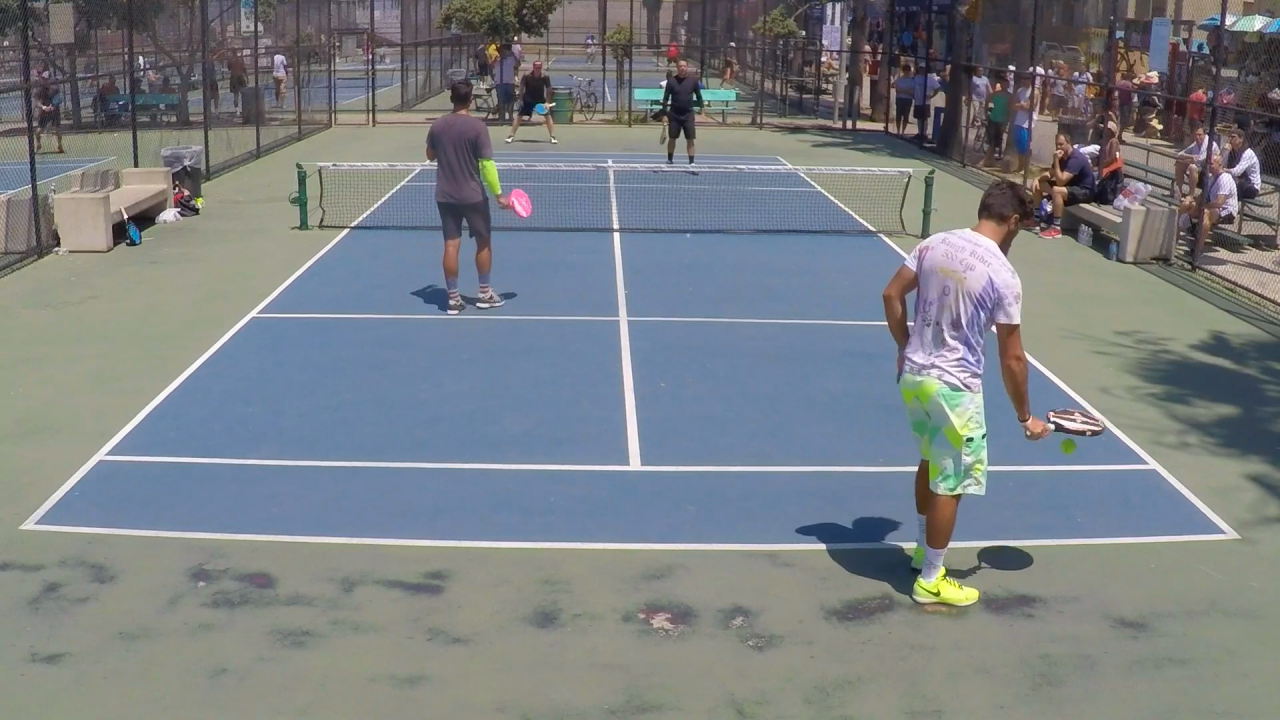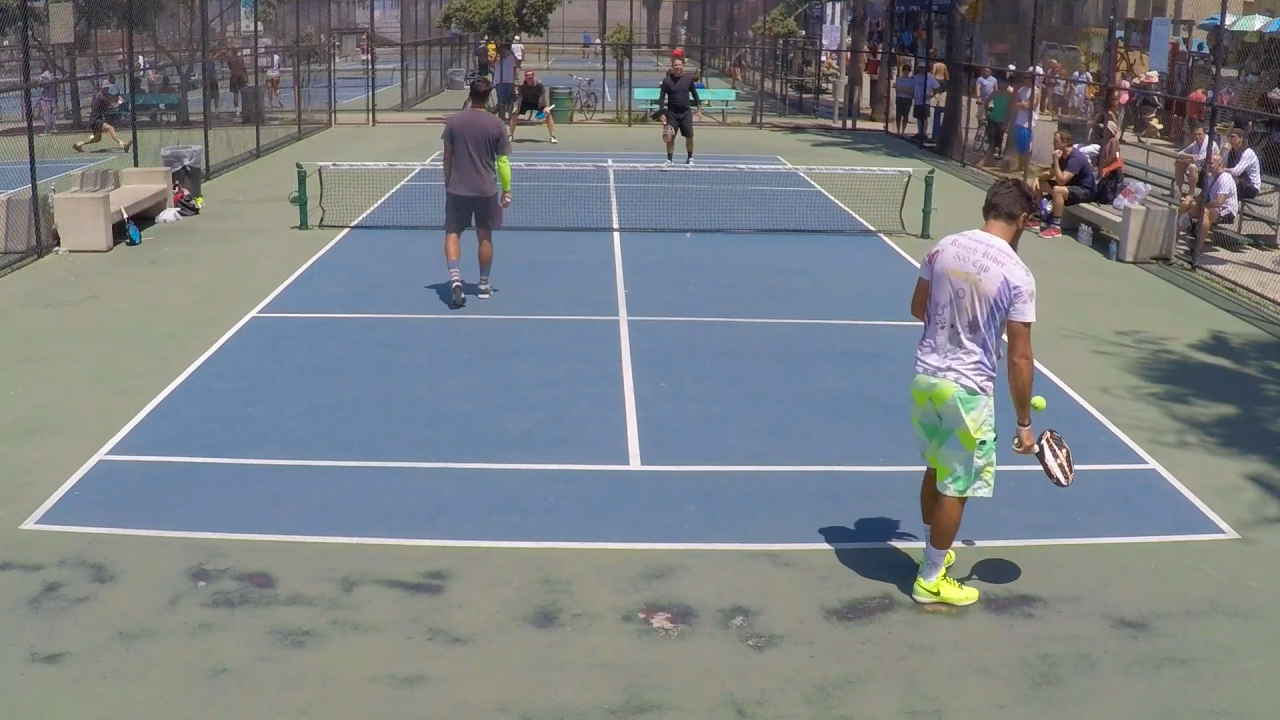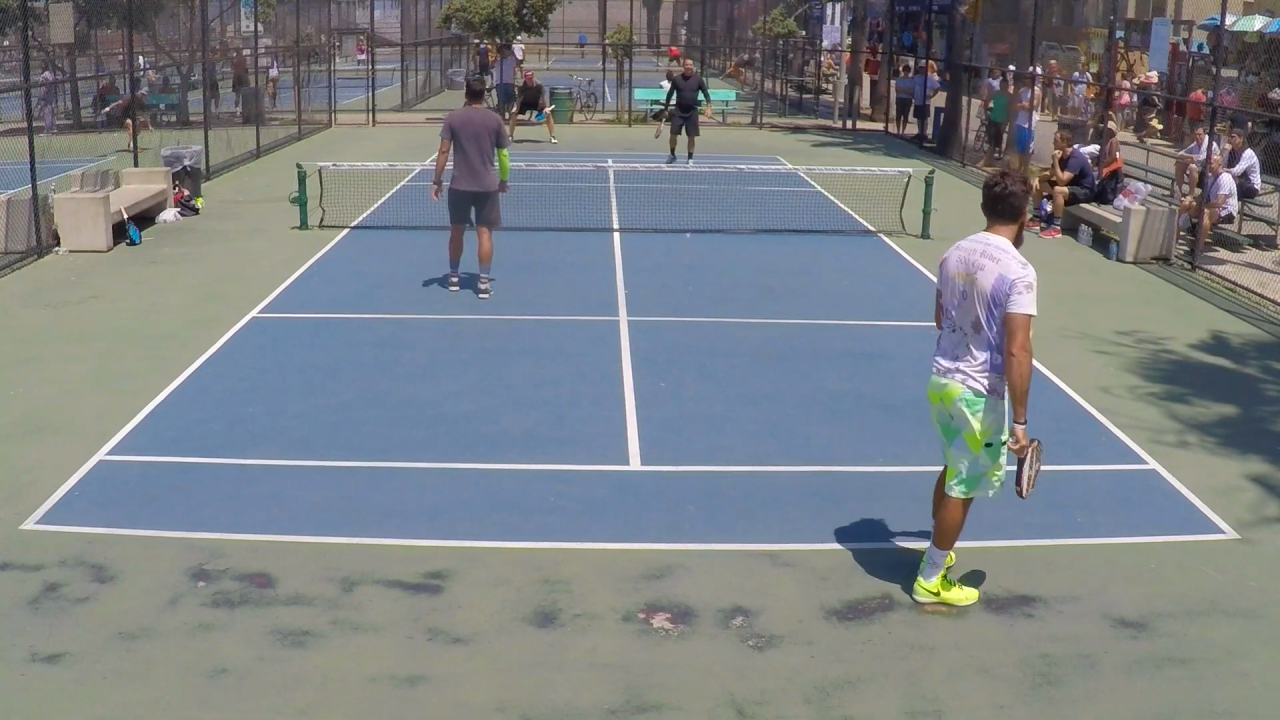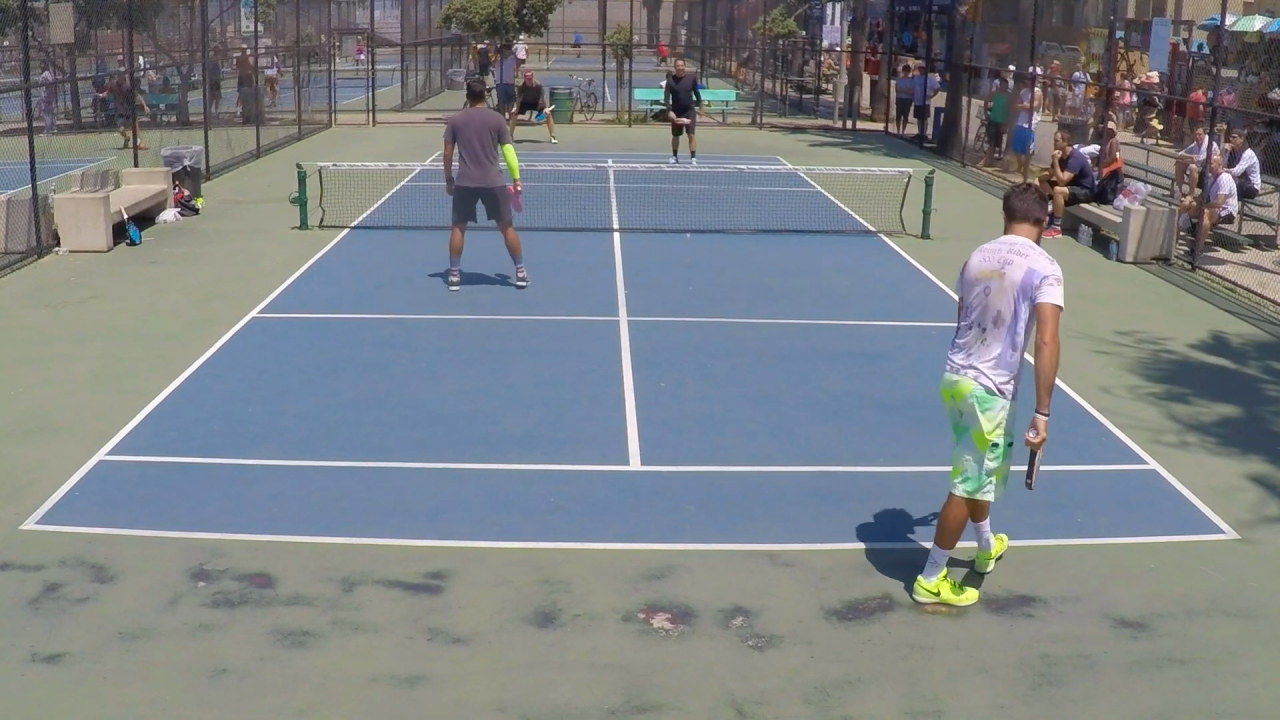
dt=0.5s
person 1, frame 1
left shoulder: (934, 244)
right shoulder: (1003, 275)
left elbow: (891, 295)
right elbow: (1011, 358)
right wrist: (1026, 416)
left hip: (914, 375)
right hip: (955, 387)
left knee: (931, 464)
right knee: (950, 485)
left ankle: (924, 550)
right ankle: (930, 580)
person 1, frame 2
left shoulder: (944, 247)
right shoulder: (1017, 276)
right elbow: (1019, 358)
right wrist: (1024, 422)
left hip: (925, 377)
right hip: (967, 390)
left knee: (937, 471)
right knee: (956, 488)
left ankle: (934, 553)
right ankle: (930, 580)
person 1, frame 3
left shoulder: (954, 253)
right shoulder: (1018, 271)
right elbow: (1017, 352)
right wrist: (1020, 421)
left hip: (941, 379)
right hip: (978, 392)
left knee: (952, 473)
right knee: (962, 489)
left ankle: (937, 554)
right ankle: (930, 580)
person 1, frame 4
left shoulder: (977, 257)
right shoulder: (1043, 268)
right elbow: (1046, 342)
right wrist: (1042, 414)
left hip: (954, 375)
right hip: (989, 389)
left knee: (975, 473)
right knee: (966, 487)
left ankle: (988, 546)
right ankle: (930, 580)
person 2, frame 1
left shoulder: (437, 125)
right shoulder: (477, 126)
left elbow: (430, 155)
right elbow: (486, 164)
right wrist: (499, 194)
left hip: (445, 195)
right hip: (473, 195)
left knee: (451, 245)
right knee: (483, 242)
left ankle: (453, 298)
right ankle: (484, 293)
person 2, frame 2
left shoulder: (454, 120)
right shoulder: (496, 124)
left elbow: (447, 157)
right elbow: (503, 161)
left wrist: (448, 183)
right wrist: (506, 190)
left hip: (458, 189)
right hip: (486, 190)
left knee: (452, 234)
right knee: (484, 236)
left ankle: (454, 276)
right ankle: (483, 284)
person 2, frame 3
left shoulder: (453, 118)
right shoulder: (495, 120)
left elbow: (444, 152)
right elbow: (503, 154)
left wrist: (437, 181)
right wrist: (504, 179)
left hip: (459, 185)
right hip: (487, 186)
left knee: (457, 231)
right knee: (484, 234)
left ankle: (454, 277)
right ankle: (484, 283)
person 2, frame 4
left shoulder: (455, 120)
right shoulder: (496, 119)
left elbow: (447, 153)
right elbow: (508, 151)
left wrist: (448, 179)
right wrist: (516, 179)
left hip: (464, 182)
right hip: (493, 182)
left knee: (458, 228)
right knee: (506, 226)
left ankle: (454, 276)
right ankle: (520, 273)
